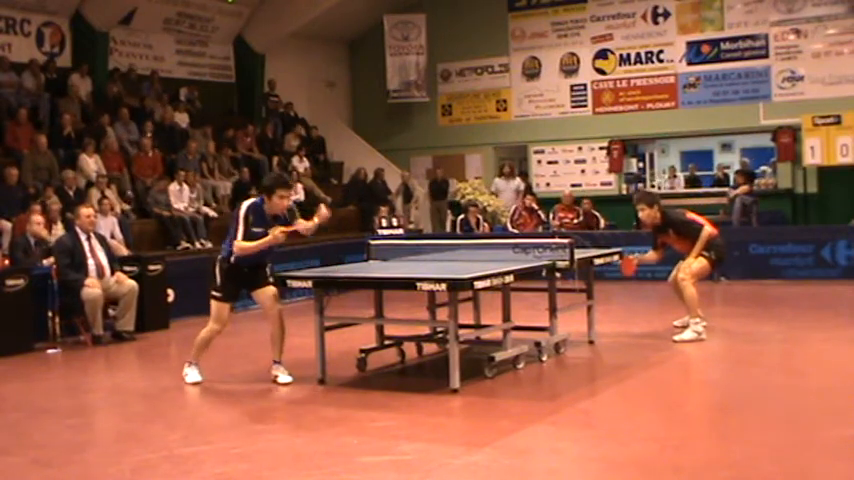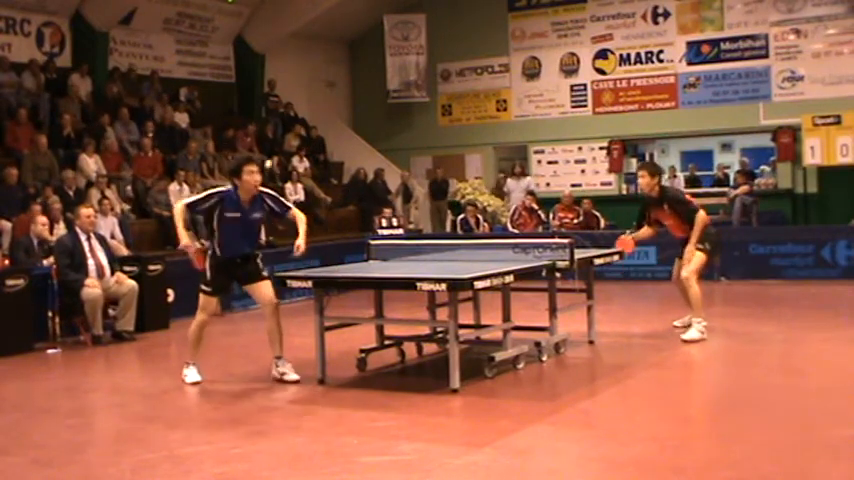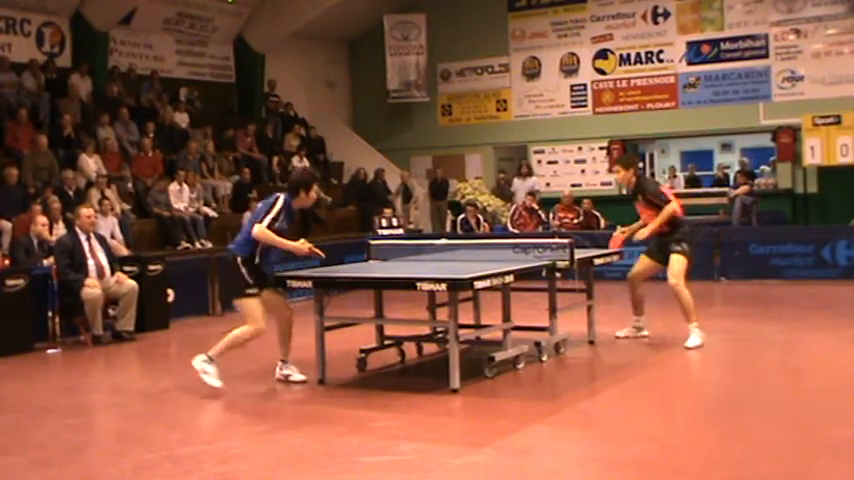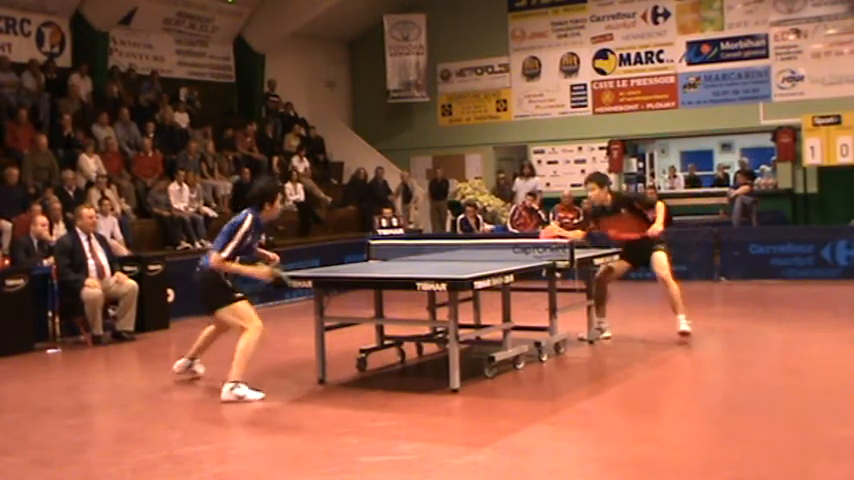
dt=0.5s
person 1, frame 1
left shoulder: (283, 209)
right shoulder: (248, 209)
left elbow: (303, 227)
right elbow: (238, 248)
left wrist: (316, 220)
right wrist: (268, 240)
left hip: (258, 267)
right hip: (231, 267)
left knee: (276, 312)
right knee: (217, 325)
left ankle: (277, 366)
right ankle: (191, 364)
person 1, frame 2
left shoulder: (265, 197)
right shoulder: (220, 197)
left elbow: (297, 215)
right elbow: (181, 206)
left wrist: (301, 238)
right wrist: (183, 235)
left hip: (249, 259)
right hip: (220, 260)
left knee: (271, 304)
right knee: (204, 316)
left ankle: (279, 363)
right ankle: (190, 365)
person 1, frame 3
left shoulder: (289, 207)
right shoulder: (280, 202)
right elbow: (257, 231)
left wrist: (295, 246)
right wrist: (291, 246)
left hip: (255, 266)
right hip: (242, 264)
left knee: (285, 315)
right knee: (257, 326)
left ankle: (284, 366)
right ankle: (207, 359)
person 1, frame 4
left shoulder: (255, 219)
right shoulder: (246, 223)
right elbow: (216, 261)
left wrist: (265, 254)
right wrist: (252, 271)
left hip: (216, 279)
right hip: (214, 279)
left knee: (224, 324)
right knee: (254, 327)
left ankle: (187, 362)
right ankle: (233, 385)
person 2, frame 1
left shoulder: (675, 219)
right shoulder: (657, 227)
left elbow: (706, 231)
right elbow: (657, 254)
left wrist: (691, 257)
right wrist: (640, 259)
left hip: (711, 247)
right hip: (696, 250)
left knee: (684, 278)
right knee: (674, 281)
left ankle: (697, 328)
right ankle: (696, 316)
person 2, frame 2
left shoulder: (672, 195)
right shoulder: (651, 202)
left elbow: (701, 215)
right elbow: (651, 228)
left wrist: (692, 245)
right wrist: (632, 236)
left hip: (703, 237)
right hip: (688, 239)
left knee: (687, 276)
right knee: (678, 279)
left ankle: (699, 327)
right ankle: (696, 316)
person 2, frame 3
left shoulder: (646, 186)
right shoulder: (636, 190)
left elbow: (671, 207)
left wrist: (649, 228)
right wrist: (631, 229)
left hip: (676, 236)
right hip: (660, 238)
left knee: (675, 283)
right knee: (633, 278)
left ankle: (695, 330)
right ankle: (638, 325)
person 2, frame 4
left shoulder: (627, 199)
right shoulder: (596, 211)
left elbow: (659, 205)
right elbow: (580, 233)
left wrist: (659, 224)
right wrist: (560, 232)
left hip: (651, 241)
right hip: (630, 246)
left knee: (664, 276)
right knee: (601, 279)
left ankle: (682, 320)
right ankle: (600, 325)
person 3, frame 1
left shoulder: (100, 238)
right shoulder: (65, 242)
left elbow: (112, 260)
right elbow: (63, 271)
left wrist: (117, 272)
right wrist: (84, 279)
left hip: (108, 281)
right hip: (84, 284)
left knee: (131, 286)
right knee: (95, 294)
left ankle: (122, 329)
right ankle: (97, 334)
person 3, frame 2
left shoulder: (100, 238)
right shoulder: (65, 242)
left elbow: (112, 260)
right elbow: (63, 272)
left wrist: (117, 272)
right wrist: (84, 280)
left hip: (108, 281)
right hip: (85, 284)
left knee: (131, 286)
right knee: (95, 294)
left ankle: (122, 329)
right ankle: (97, 334)
person 3, frame 3
left shoulder: (99, 238)
right shoulder: (65, 242)
left elbow: (112, 260)
right elbow: (63, 272)
left wrist: (117, 272)
right wrist: (84, 280)
left hip: (108, 281)
right hip: (84, 285)
left knee: (131, 286)
right knee: (95, 294)
left ankle: (122, 329)
right ankle: (97, 334)
person 3, frame 4
left shoulder: (100, 238)
right shoulder: (65, 242)
left elbow: (112, 261)
right elbow: (63, 272)
left wrist: (117, 272)
right wrist: (84, 280)
left hip: (108, 281)
right hip: (84, 285)
left knee: (131, 286)
right knee: (95, 294)
left ankle: (122, 329)
right ankle: (97, 334)
